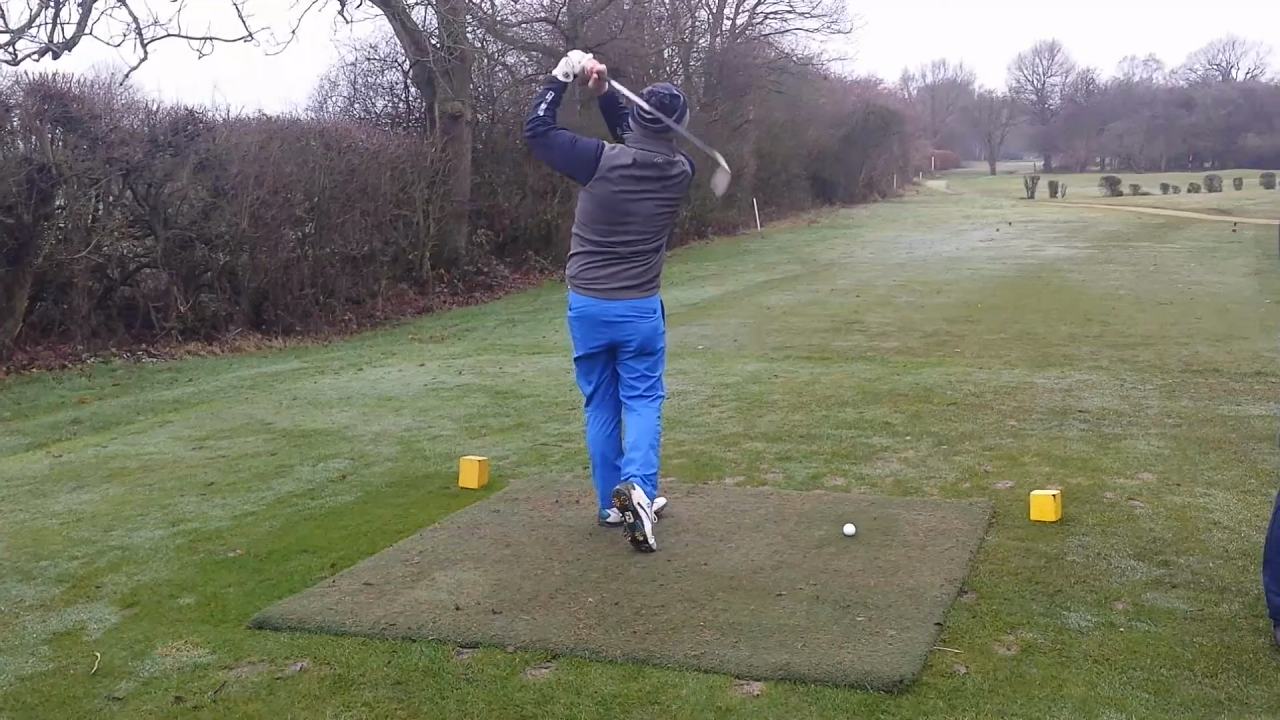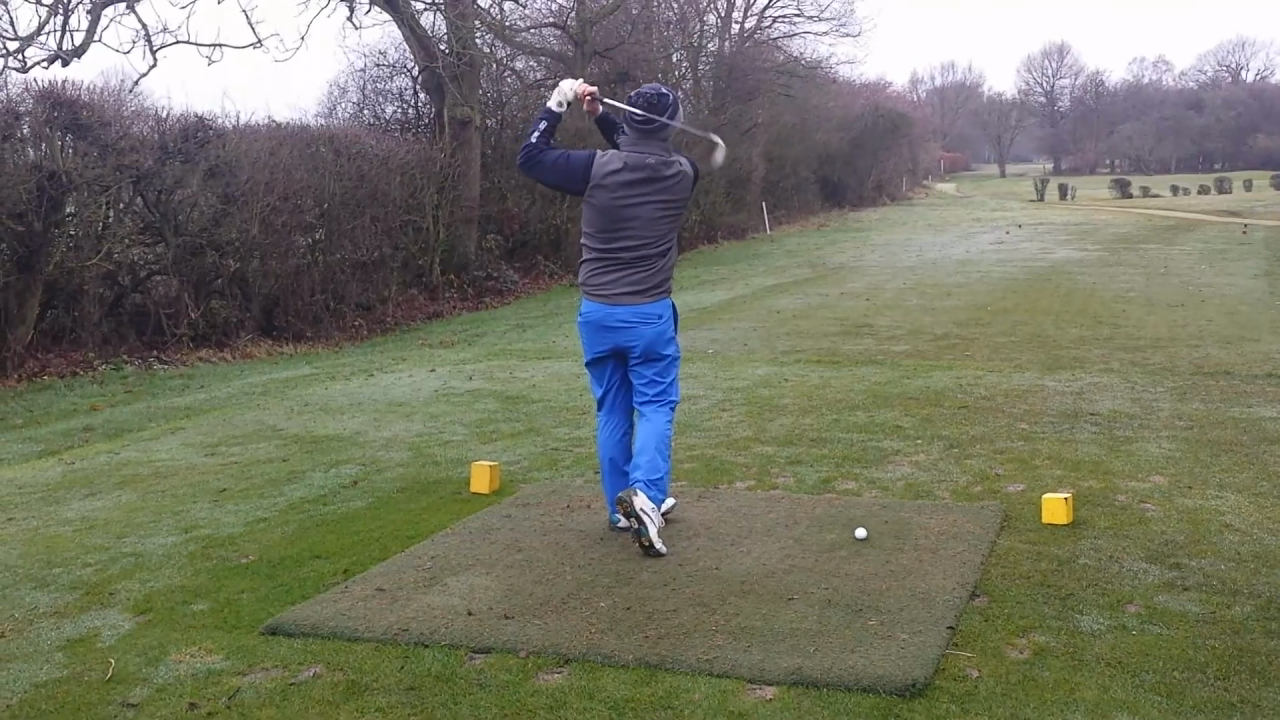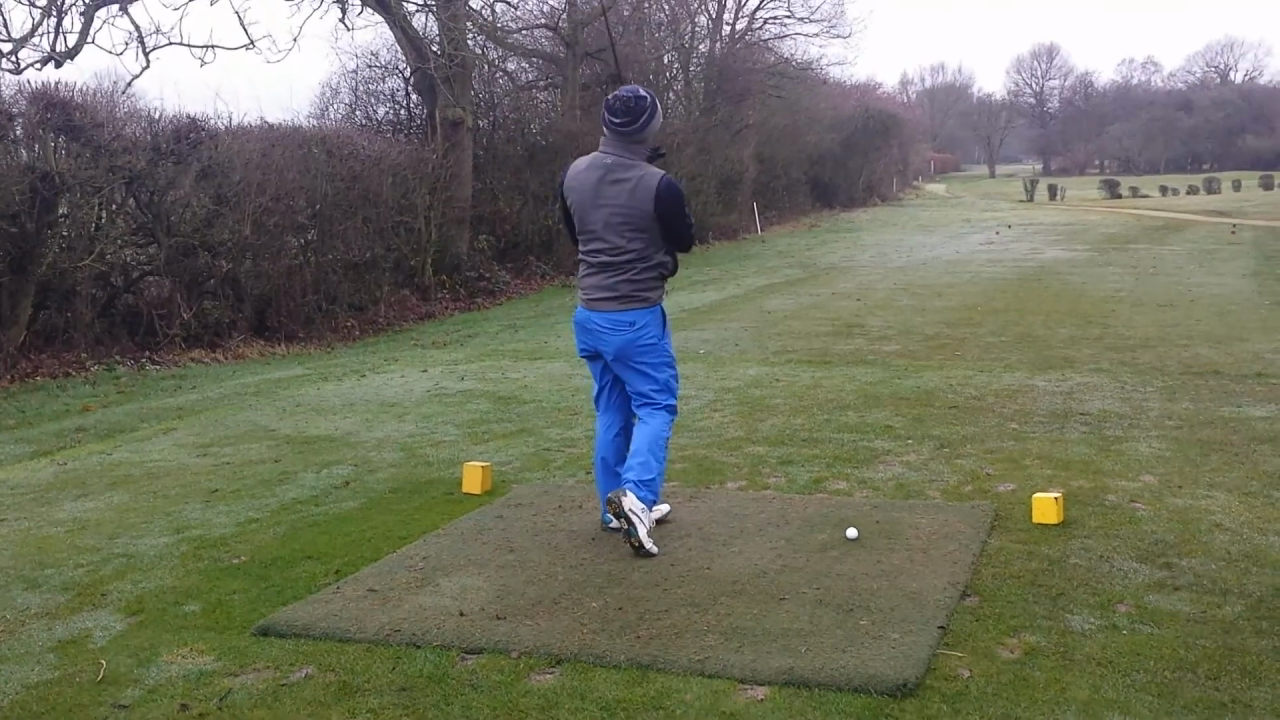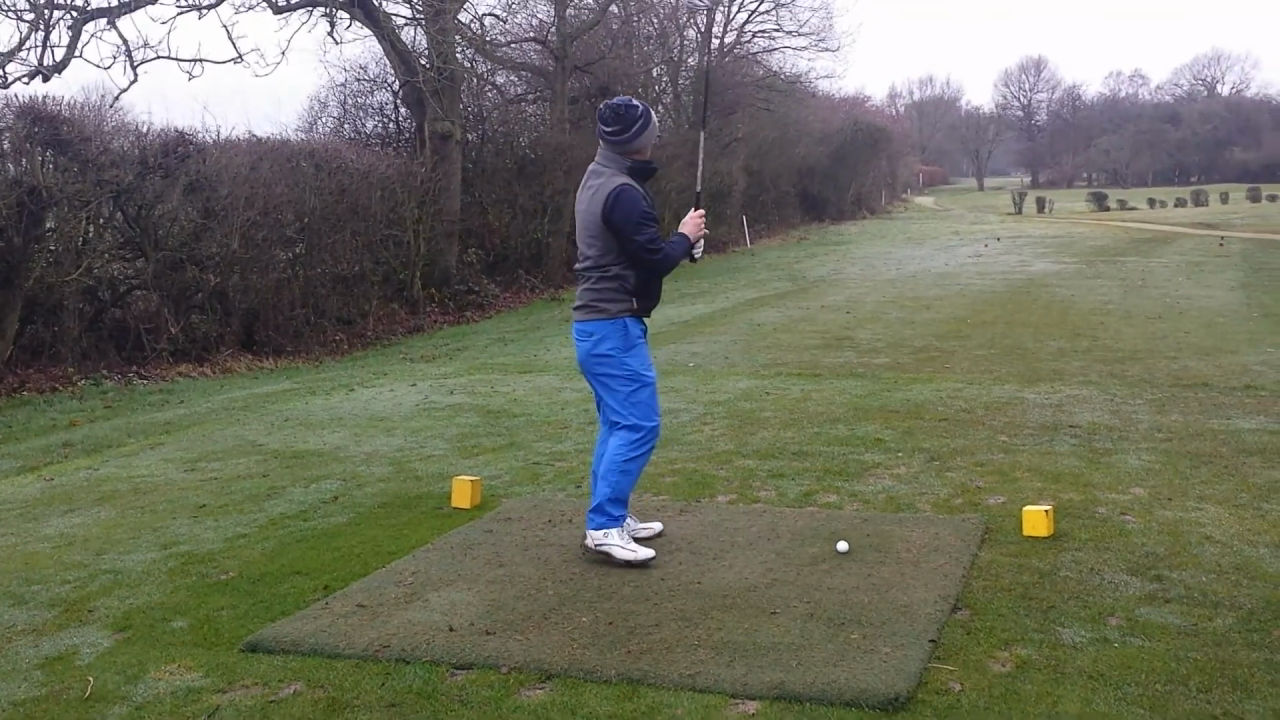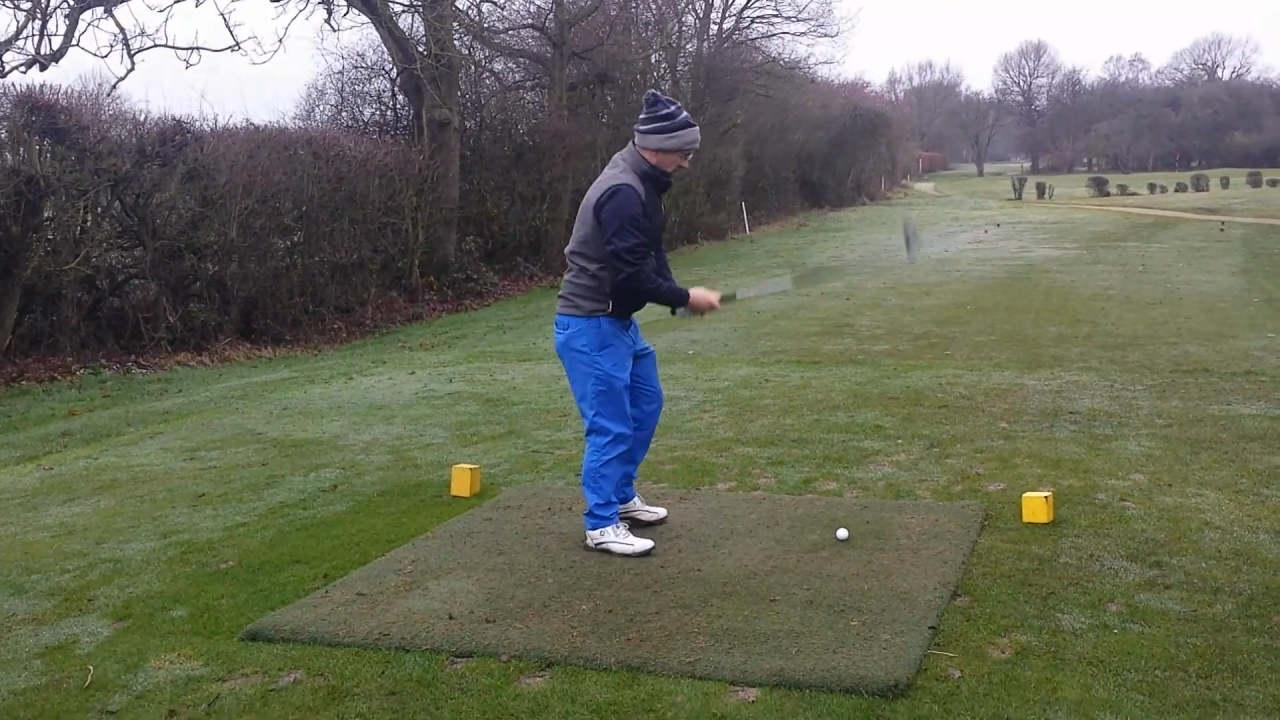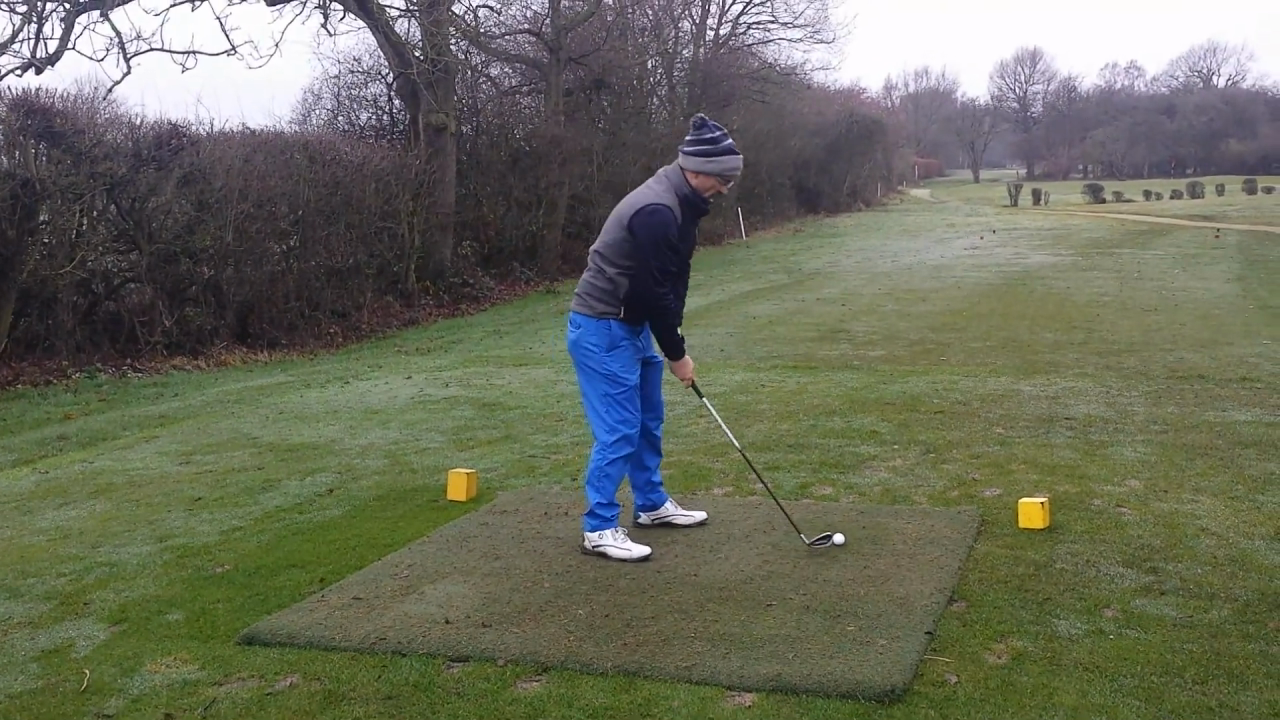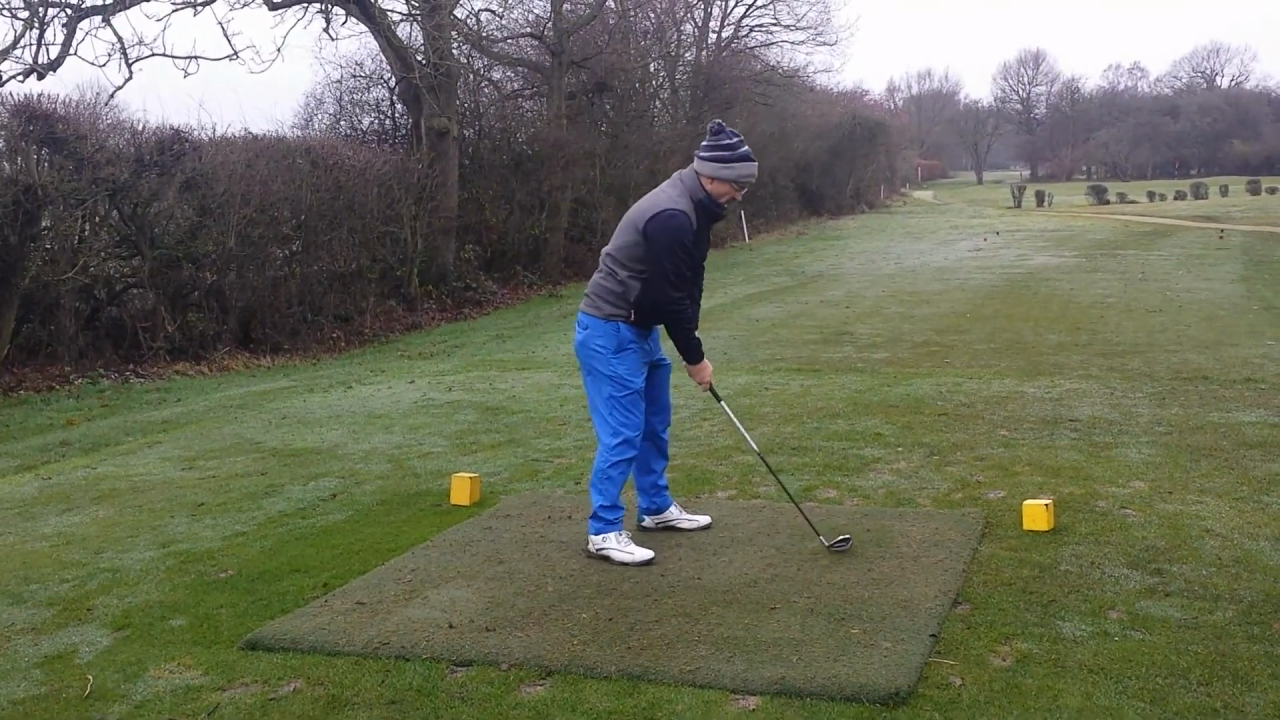
dt=0.5s
person 1, frame 1
left shoulder: (602, 161)
right shoulder: (680, 171)
left elbow: (535, 130)
right elbow: (636, 146)
left wrist: (562, 73)
right wrist: (606, 93)
left hip: (587, 305)
right hip: (639, 309)
left knee: (601, 404)
right knee: (643, 400)
left ankle: (611, 503)
right ankle: (639, 489)
person 1, frame 2
left shoulder: (597, 169)
right shoulder: (683, 173)
left elbow: (529, 158)
left wrist: (557, 102)
right wrist: (599, 113)
left hip: (598, 312)
right hip: (651, 313)
left knee: (611, 410)
right knee: (656, 407)
left ankle: (622, 506)
right ankle: (646, 494)
person 1, frame 3
left shoulder: (576, 174)
right shoulder: (658, 185)
right elbow: (683, 241)
left hip: (590, 314)
right hip: (635, 317)
left knee: (612, 412)
right knee: (656, 407)
left ankle: (616, 505)
right ankle: (636, 496)
person 1, frame 4
left shoulder: (597, 180)
right shoulder: (623, 193)
right elbow: (655, 260)
left wrist: (678, 239)
right wrist: (687, 236)
left hip: (600, 322)
right hip: (613, 326)
left knee: (619, 423)
right knee: (636, 426)
left ankle: (612, 518)
right ankle: (603, 526)
person 1, frame 5
left shoulder: (638, 182)
right shoulder: (623, 193)
left elbow: (644, 259)
right elbow: (631, 272)
left wrist: (676, 294)
right wrist: (685, 298)
left hip: (615, 319)
right hip: (591, 324)
left knee: (646, 404)
right knee: (610, 424)
left ankle: (621, 497)
right ankle: (601, 524)
person 1, frame 6
left shoulder: (678, 201)
right shoulder: (657, 212)
left elbow: (673, 280)
right elbow: (655, 291)
left wrist: (673, 340)
right wrist: (677, 354)
left hip: (630, 324)
right hip: (602, 327)
left knee: (648, 419)
right knee: (618, 428)
left ankle: (652, 504)
right ankle: (599, 528)
person 1, frame 7
left shoulder: (689, 203)
right shoulder: (672, 217)
left elbow: (688, 282)
right elbow: (671, 296)
left wrist: (691, 344)
right wrist: (695, 357)
left hip: (638, 327)
right hip: (610, 330)
left knee: (655, 421)
right knee: (622, 431)
left ankle: (656, 507)
right ankle: (604, 531)
